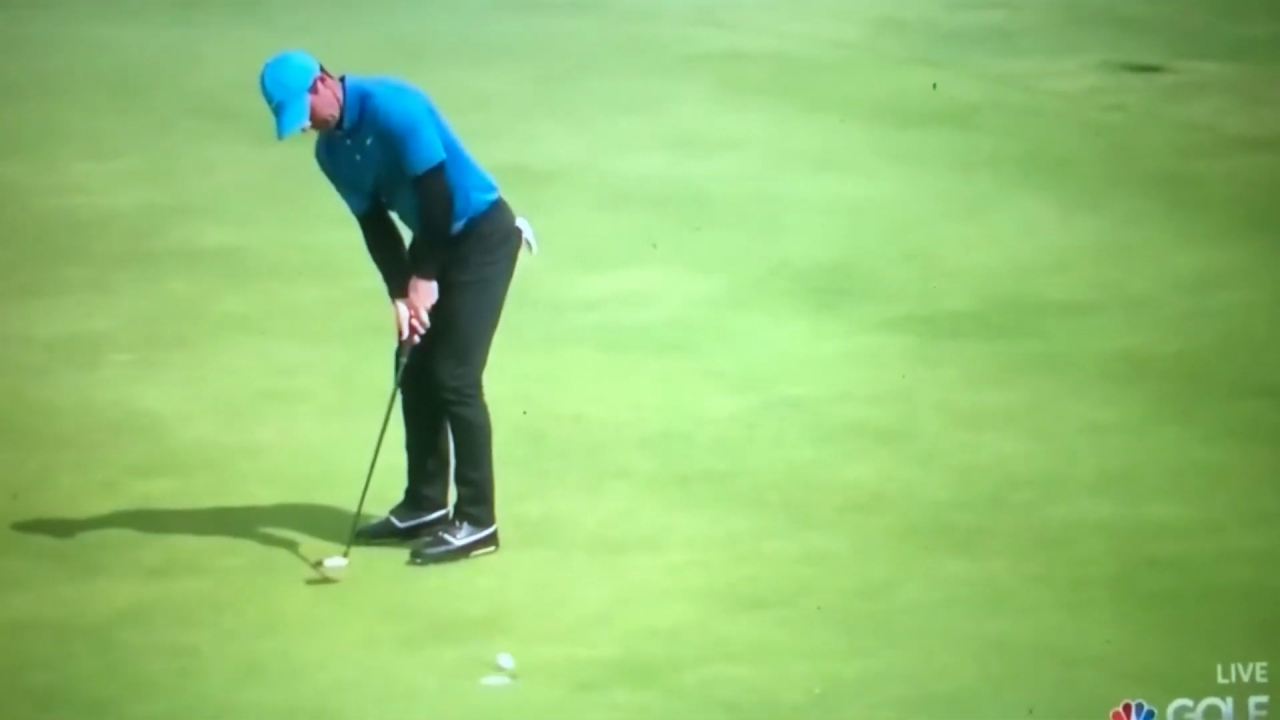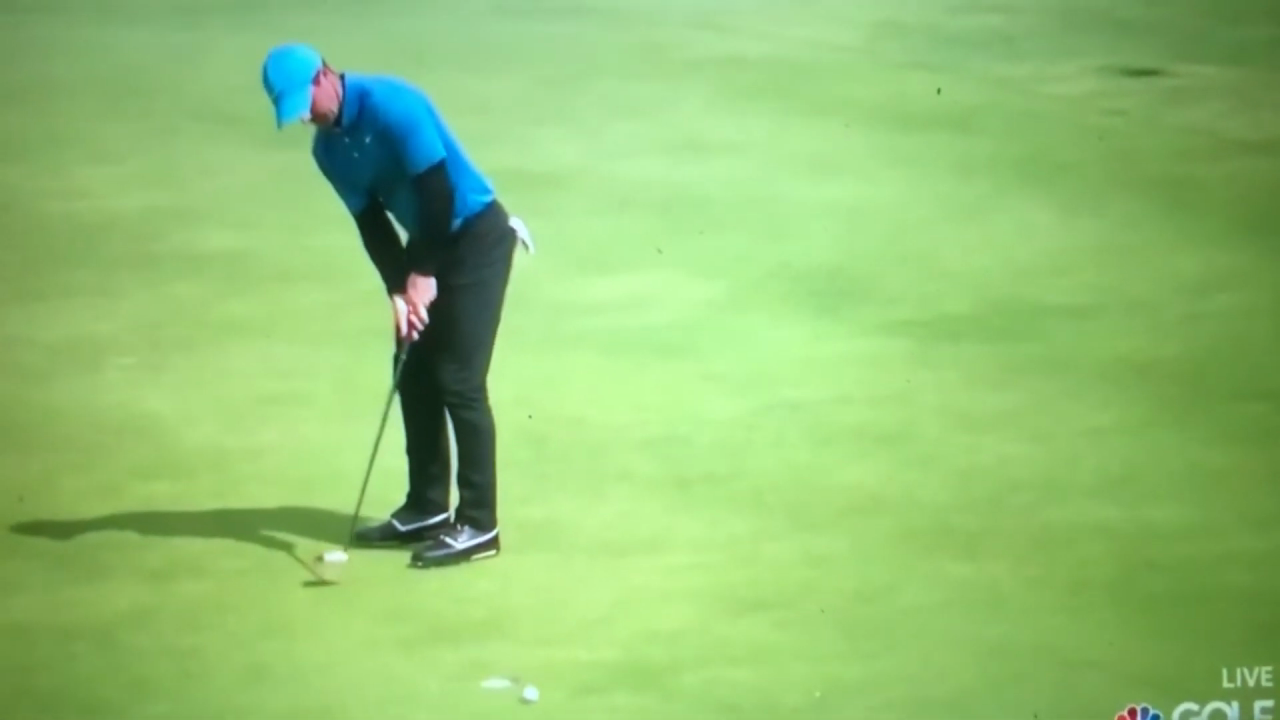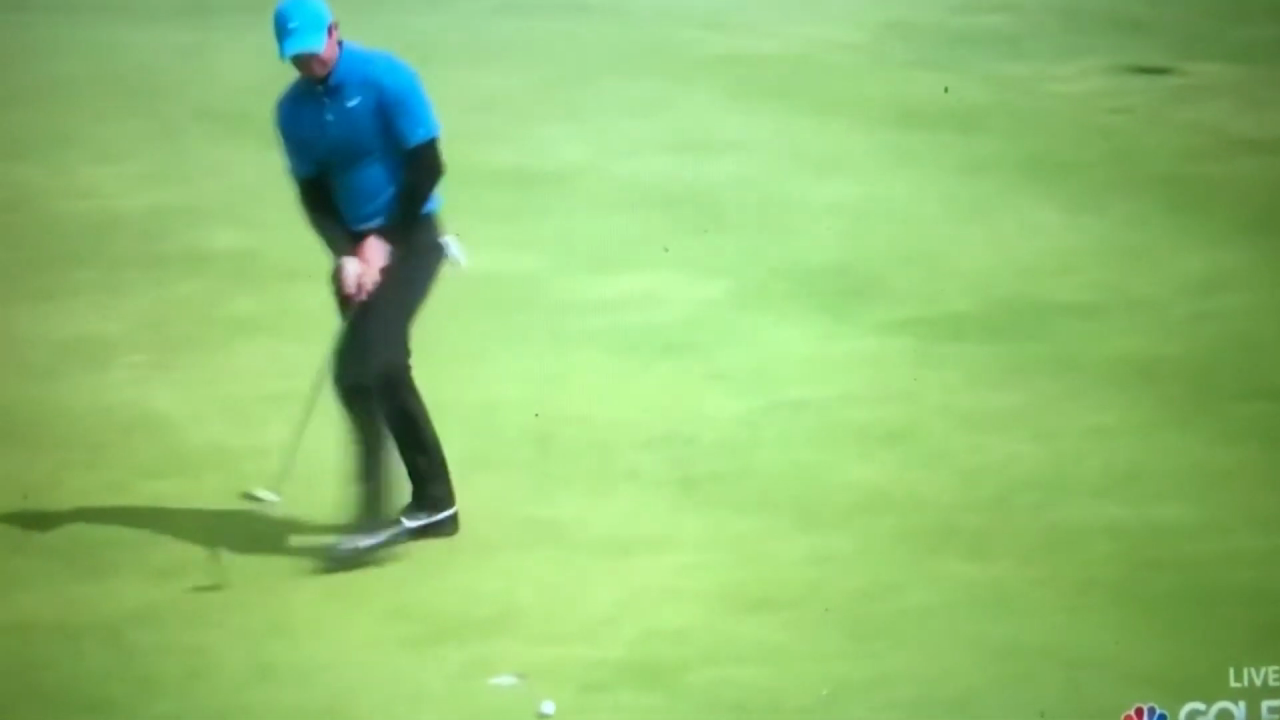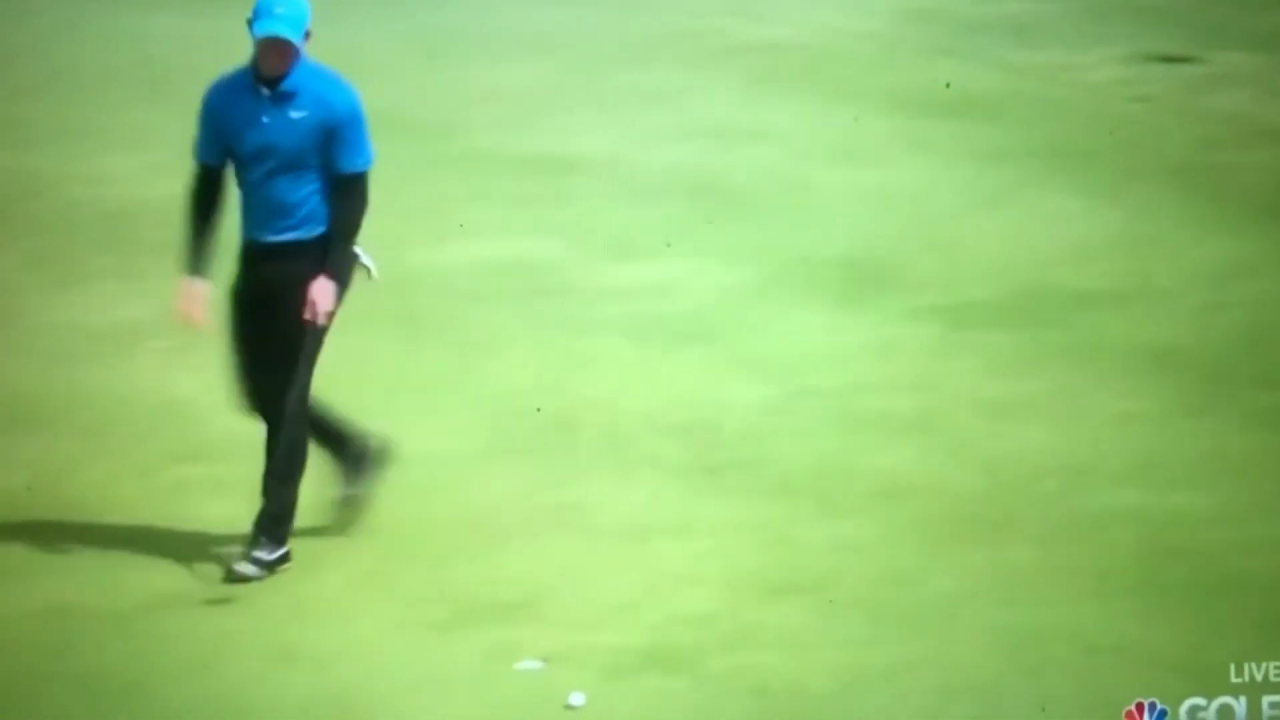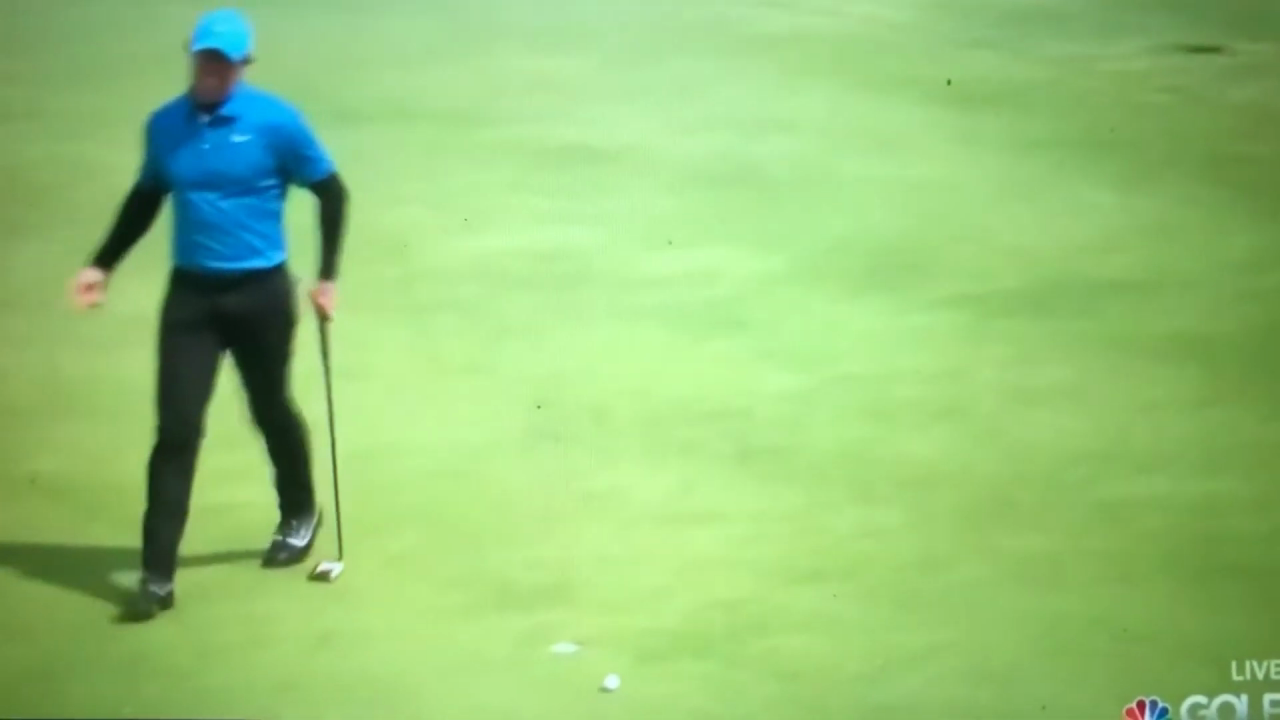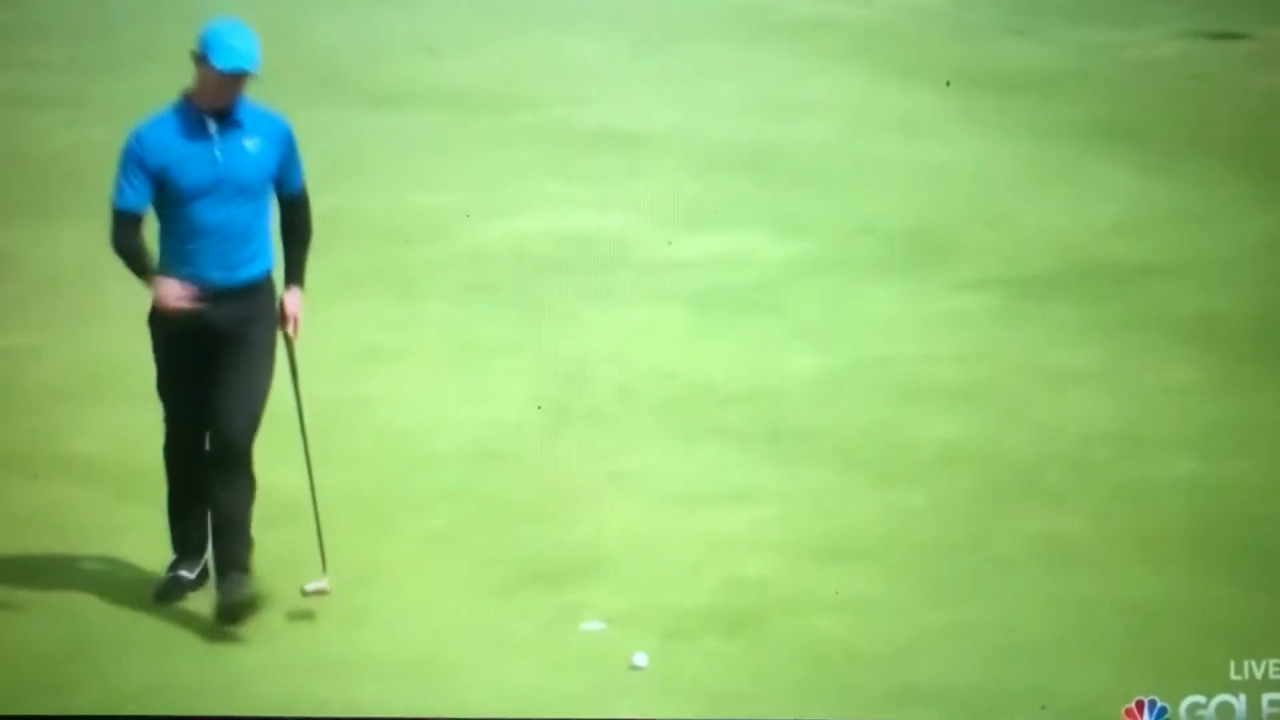
dt=0.5s
person 1, frame 1
left shoulder: (391, 105)
right shoulder: (330, 150)
left elbow: (437, 191)
right elbow: (374, 223)
left wrist: (424, 277)
right wrist: (400, 293)
left hip: (481, 234)
right hip: (434, 239)
left knee: (454, 377)
right knee: (416, 373)
left ankle: (477, 520)
right ankle: (426, 504)
person 1, frame 2
left shoulder: (391, 105)
right shoulder: (328, 148)
left elbow: (439, 190)
right elbow: (371, 222)
left wrist: (423, 275)
right wrist: (397, 291)
left hip: (476, 236)
right hip: (426, 249)
left knee: (458, 381)
right knee: (415, 378)
left ankle: (479, 524)
right ankle: (427, 507)
person 1, frame 3
left shoulder: (386, 78)
right shoulder: (292, 109)
left elbow: (428, 166)
right elbow: (313, 194)
left wrist: (384, 240)
right wrist: (344, 254)
left hip: (408, 240)
right hip: (358, 248)
left knee: (356, 370)
right knee: (387, 375)
left ankle: (373, 513)
right ankle: (434, 502)
person 1, frame 4
left shoulder: (334, 100)
right shoulder: (224, 98)
left elbow: (352, 194)
right elbow: (208, 185)
left wrist: (329, 277)
right wrist: (195, 271)
left hip: (313, 260)
right hip: (257, 259)
left knee: (283, 398)
right knee: (263, 394)
left ankle: (272, 536)
right ankle: (357, 454)
person 1, frame 5
left shoulder: (276, 123)
right shoulder: (164, 125)
left elbow: (331, 192)
right elbow: (146, 197)
left wrist: (326, 276)
right wrist: (103, 264)
left hip: (260, 291)
right hip: (190, 293)
left knee: (272, 413)
right knee: (175, 431)
left ankle: (300, 516)
right ankle: (156, 575)
person 1, frame 6
left shoulder: (272, 132)
right shoulder: (151, 141)
left elbow: (295, 207)
right elbow: (124, 229)
left wrist: (294, 285)
right wrist: (155, 280)
left hip: (249, 305)
right hip: (182, 310)
left knee: (232, 440)
right knee: (185, 439)
right ankle: (188, 554)
